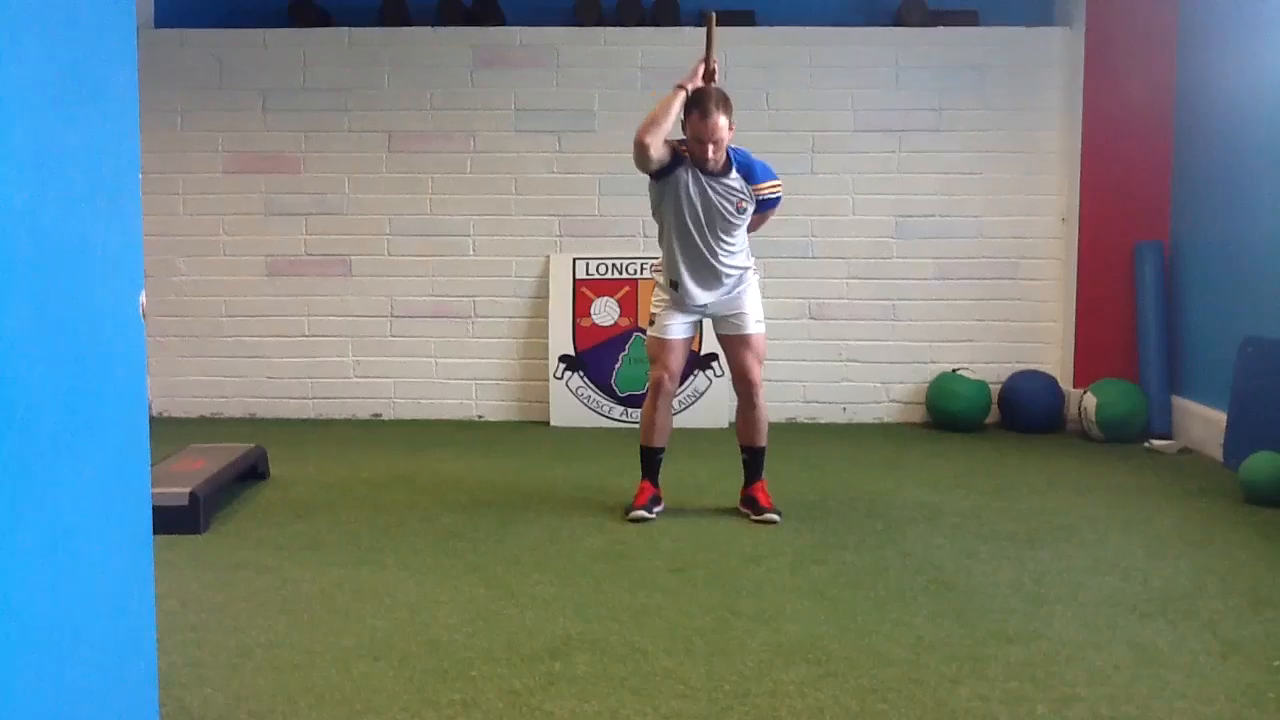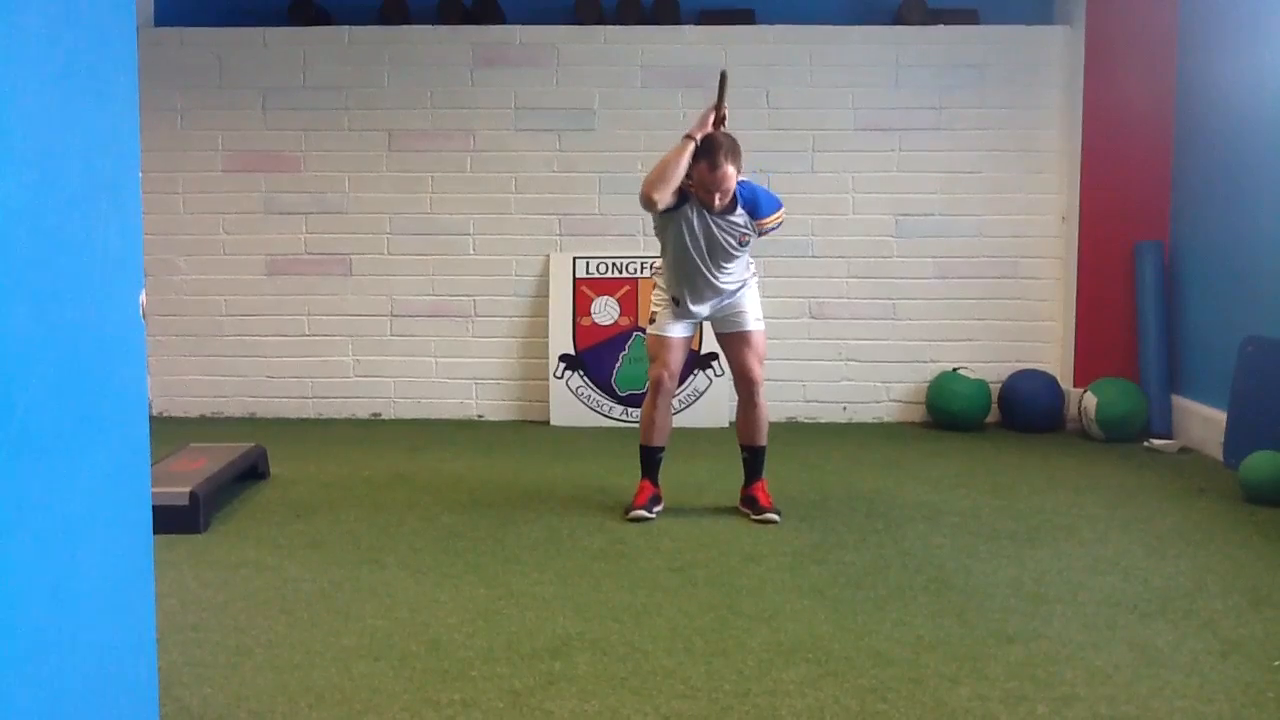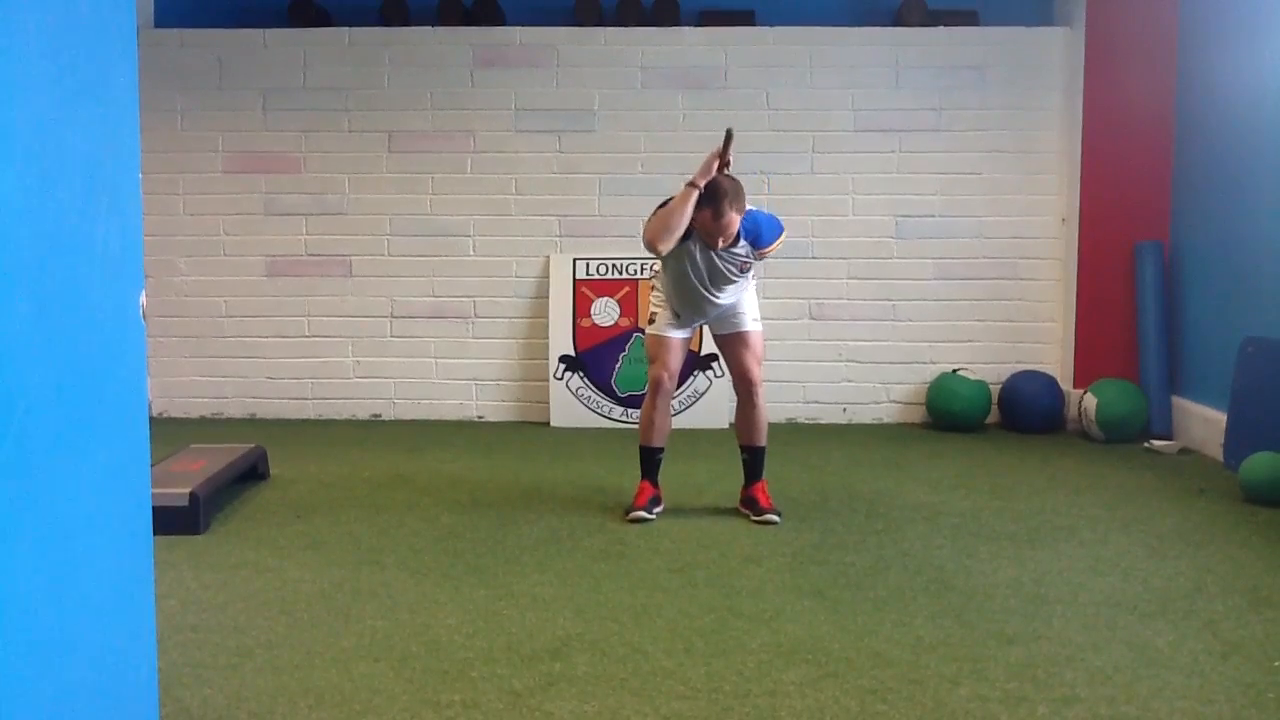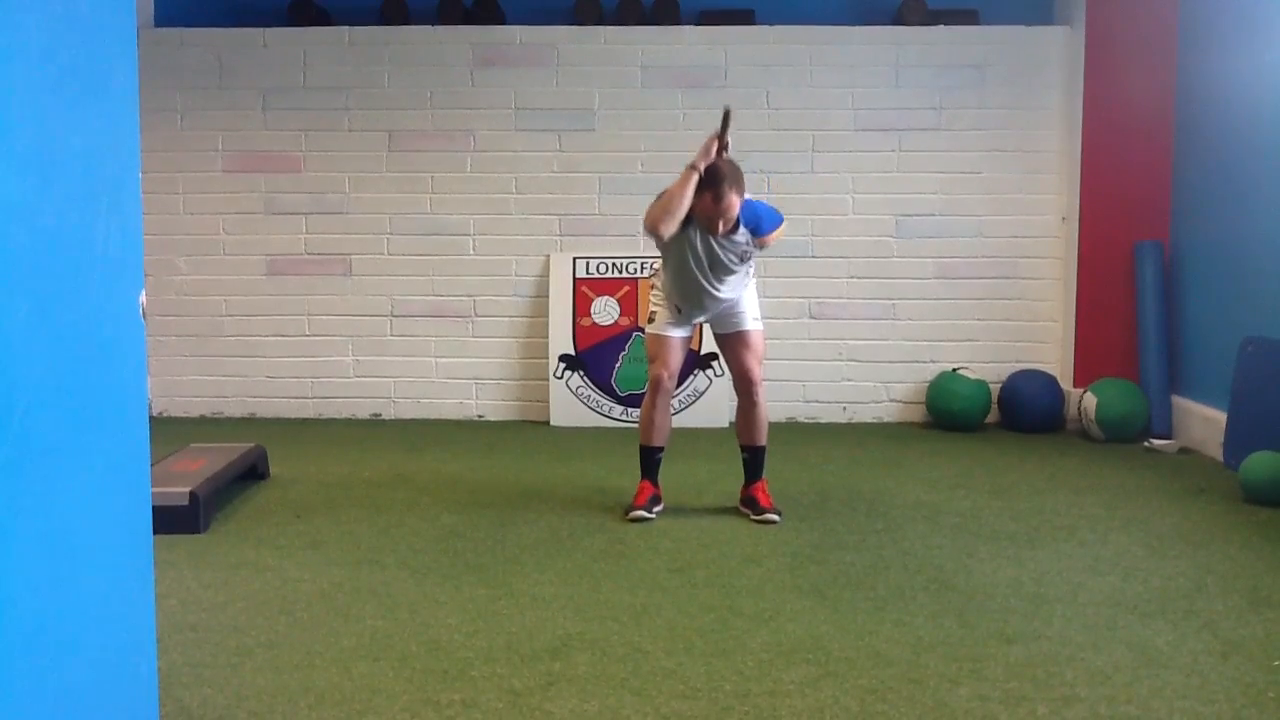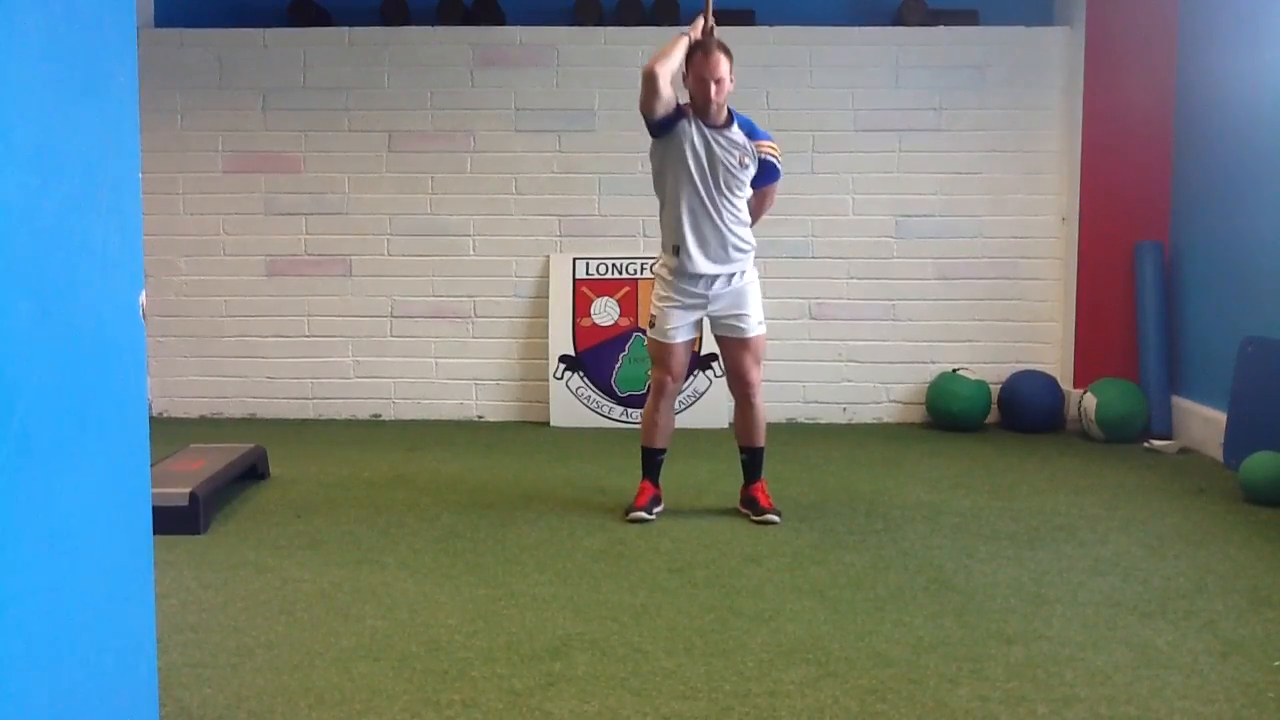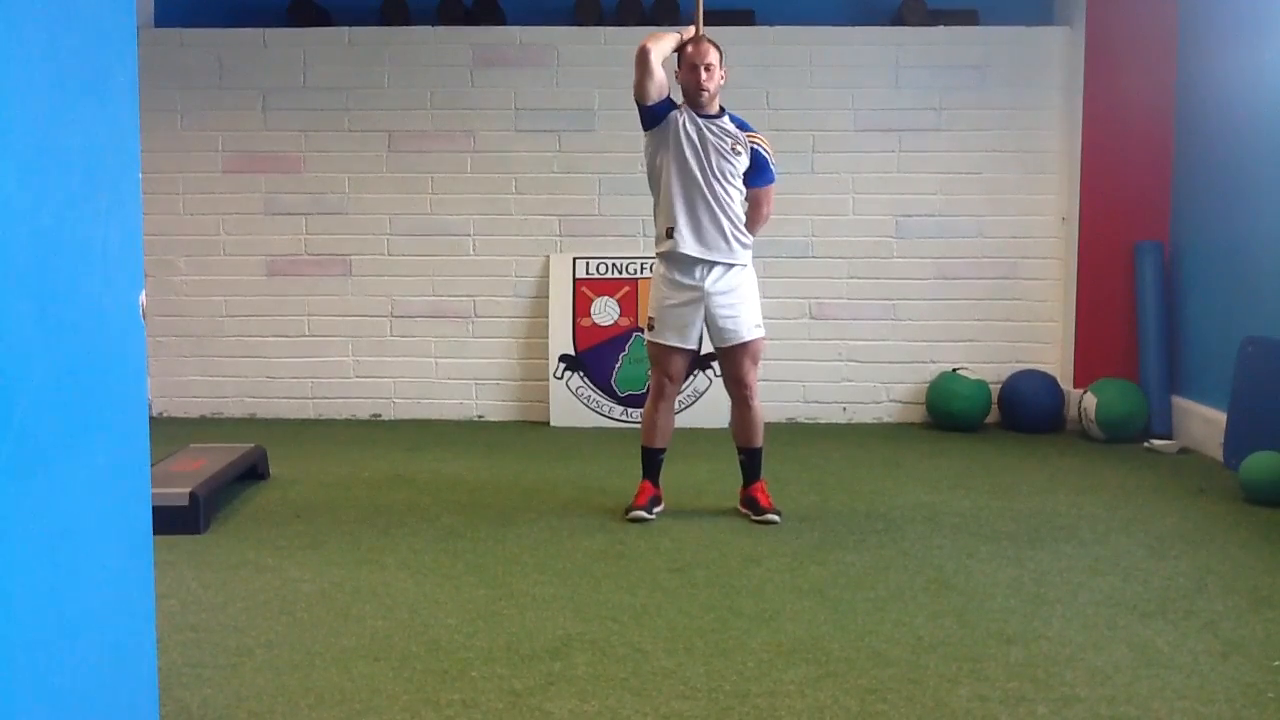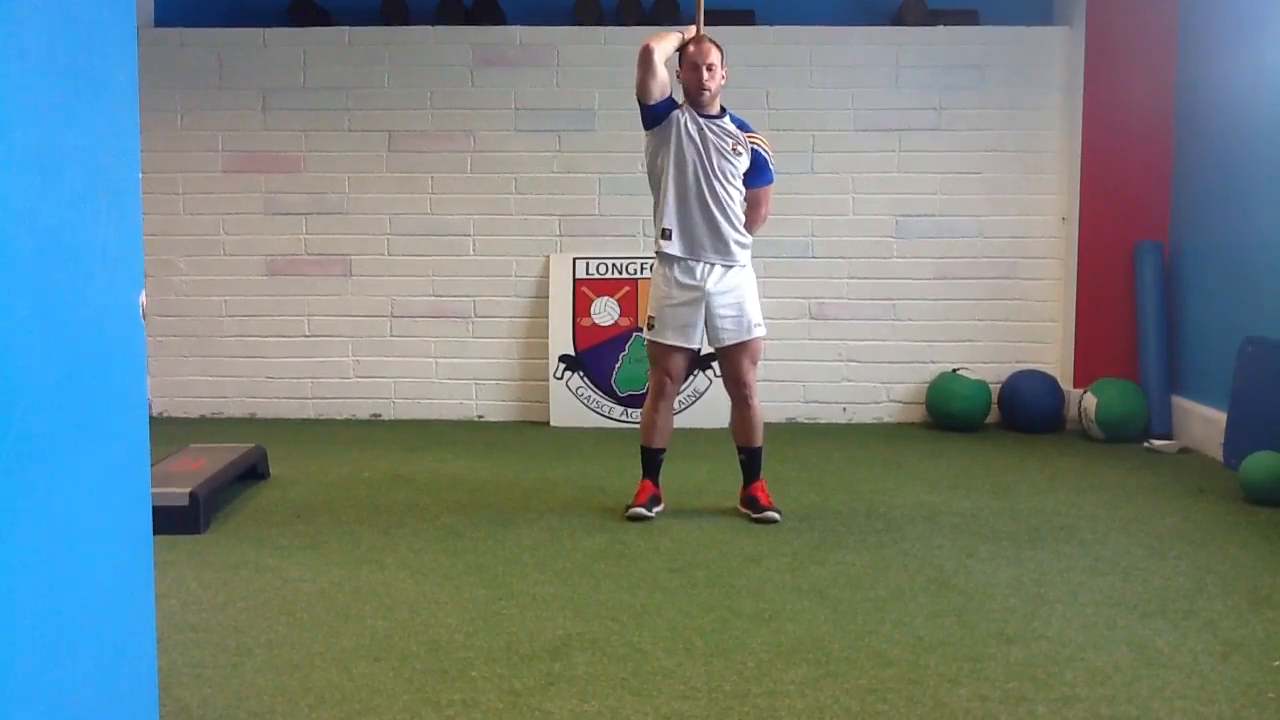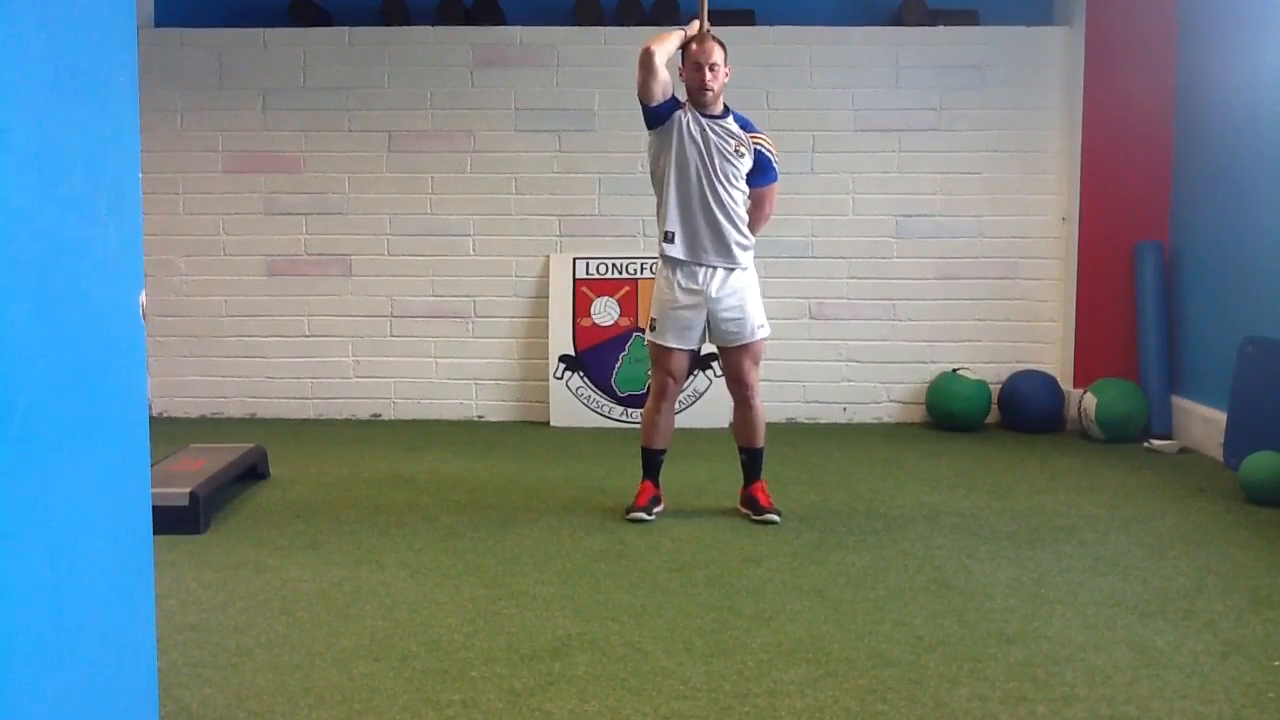
dt=0.4s
person 1, frame 1
left shoulder: (754, 173)
right shoulder: (669, 164)
right elbow: (644, 141)
right wrist: (686, 86)
left hip: (735, 287)
right hip: (677, 288)
left knee: (750, 384)
right knee: (662, 382)
left ankle: (754, 487)
right ankle: (649, 486)
person 1, frame 2
left shoulder: (759, 203)
right shoulder: (675, 194)
right elbow: (650, 196)
right wrist: (693, 136)
left hip: (735, 292)
right hip: (676, 292)
left knee: (752, 382)
right knee: (661, 381)
left ankle: (754, 487)
right ankle: (649, 486)
person 1, frame 3
left shoulder: (760, 229)
right shoulder: (676, 217)
right elbow: (655, 243)
right wrist: (697, 182)
left hip: (733, 299)
right hip: (675, 299)
left knee: (751, 383)
right knee: (660, 383)
left ankle: (754, 488)
right ankle: (648, 487)
person 1, frame 4
left shoulder: (760, 219)
right shoulder: (676, 206)
right elbow: (657, 228)
right wrist: (697, 165)
left hip: (733, 298)
right hip: (675, 298)
left knee: (751, 383)
right knee: (661, 382)
left ankle: (754, 487)
right ankle: (648, 487)
person 1, frame 5
left shoulder: (756, 140)
right shoulder: (669, 124)
right elbow: (654, 76)
right wrist: (689, 37)
left hip: (736, 277)
right hip: (678, 277)
left knee: (747, 385)
right knee: (664, 384)
left ankle: (754, 487)
right ankle: (649, 486)
person 1, frame 6
left shoulder: (747, 137)
right shoulder: (664, 120)
left elbow: (762, 205)
right elbow: (646, 55)
right wrist: (681, 36)
left hip: (734, 274)
right hip: (675, 274)
left knee: (744, 386)
right knee: (664, 385)
left ankle: (753, 487)
right ankle: (649, 486)
person 1, frame 7
left shoulder: (747, 137)
right shoulder: (665, 119)
left elbow: (759, 206)
right elbow: (650, 53)
right wrist: (683, 34)
left hip: (733, 274)
right hip: (675, 274)
left knee: (744, 386)
right knee: (663, 384)
left ankle: (753, 487)
right ankle: (649, 486)
person 1, frame 8
left shoulder: (751, 136)
right shoulder: (667, 118)
left elbow: (764, 204)
right elbow: (650, 55)
right wrist: (685, 33)
left hip: (736, 276)
right hip: (678, 275)
left knee: (746, 387)
right knee: (665, 385)
left ankle: (753, 488)
right ankle: (649, 487)
